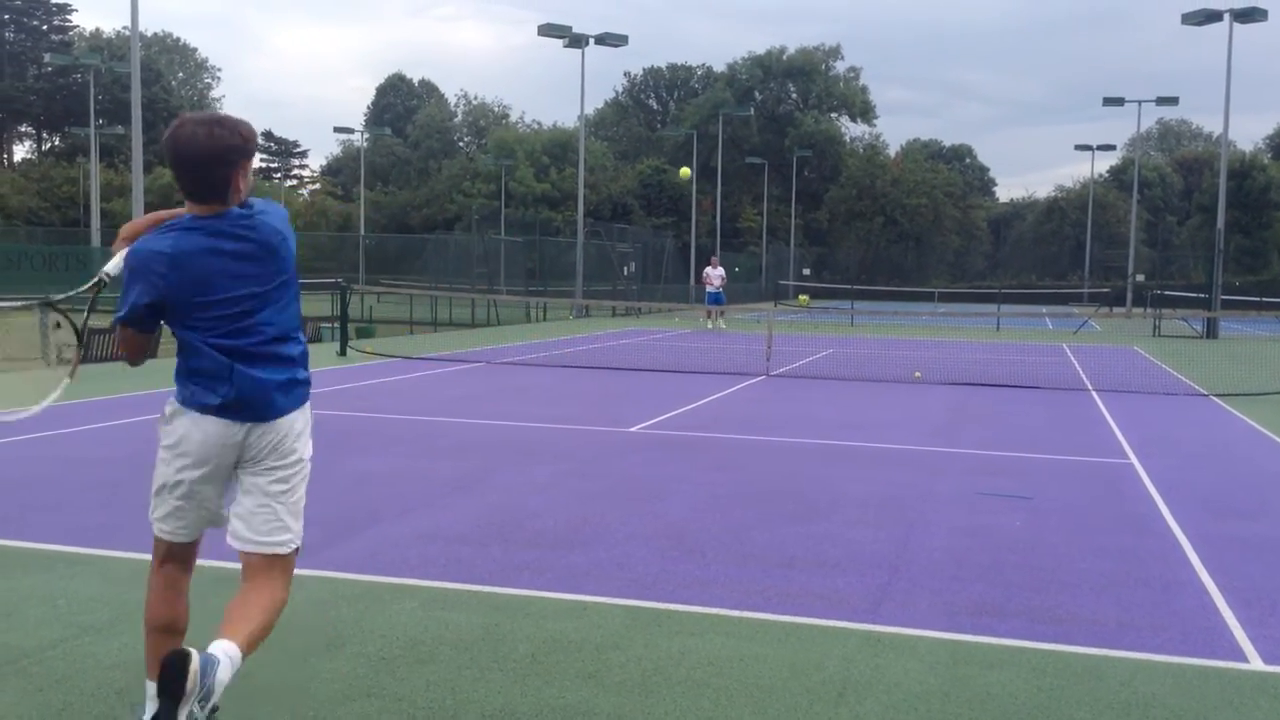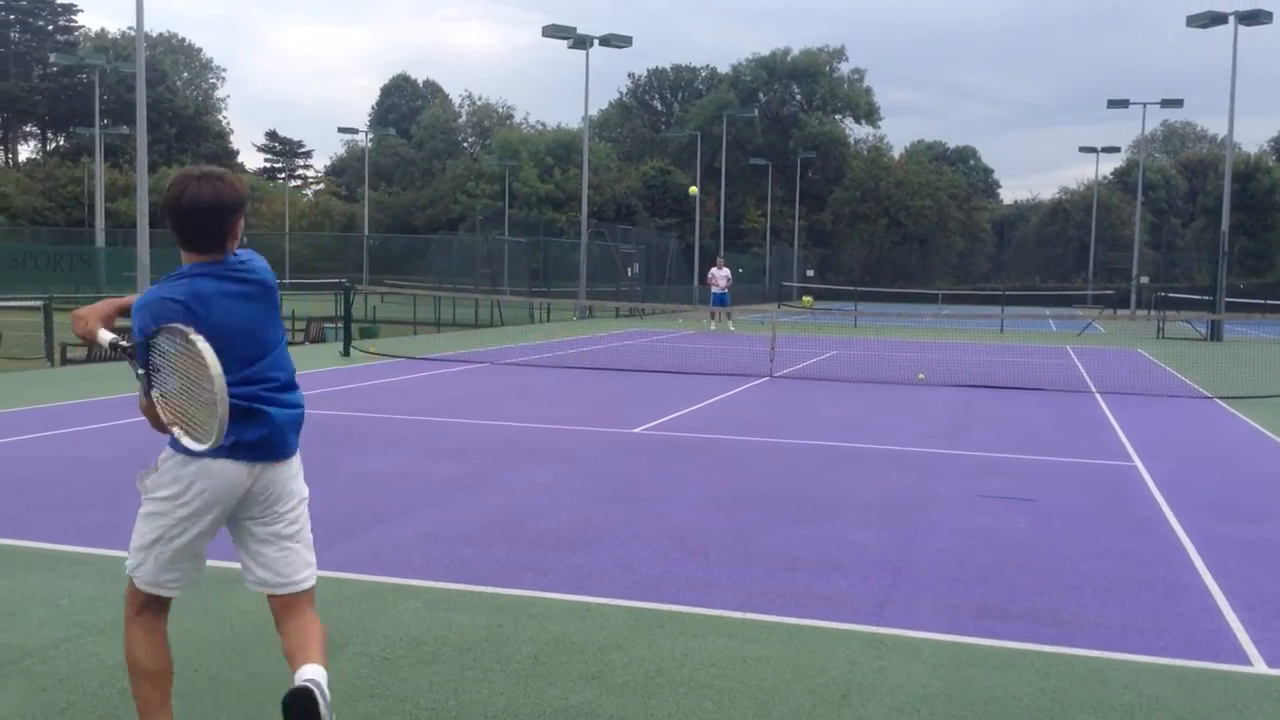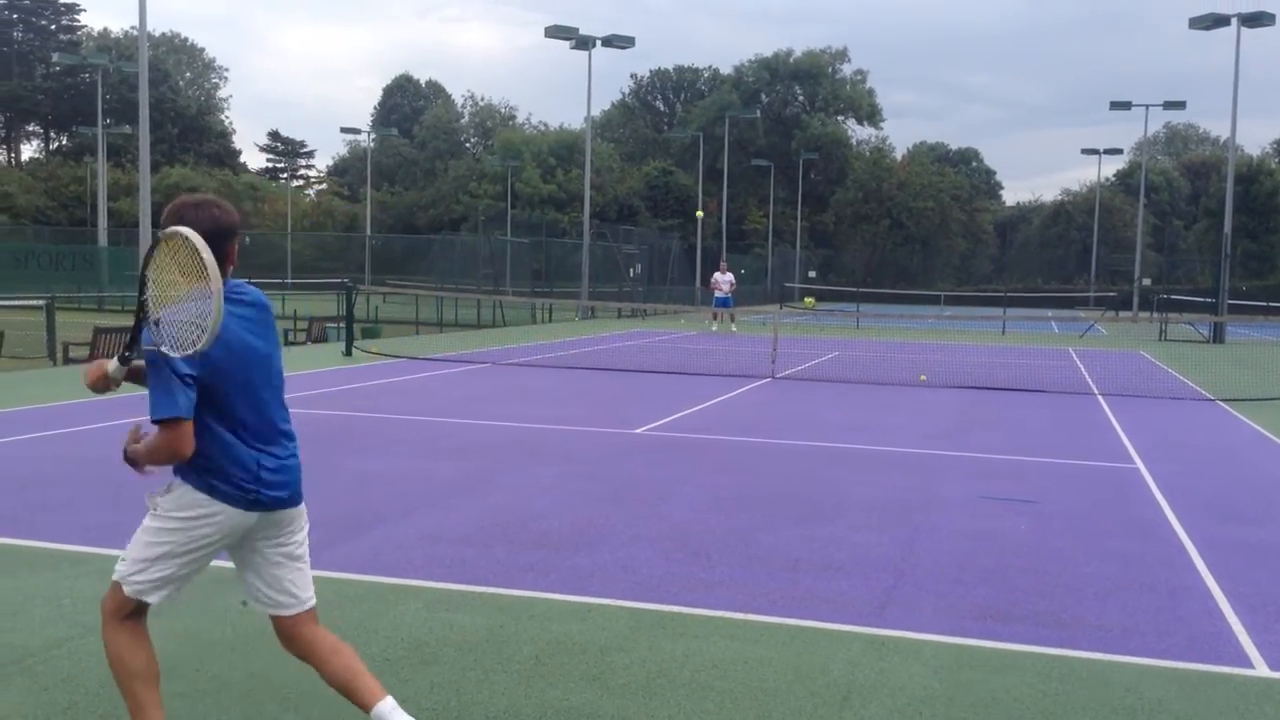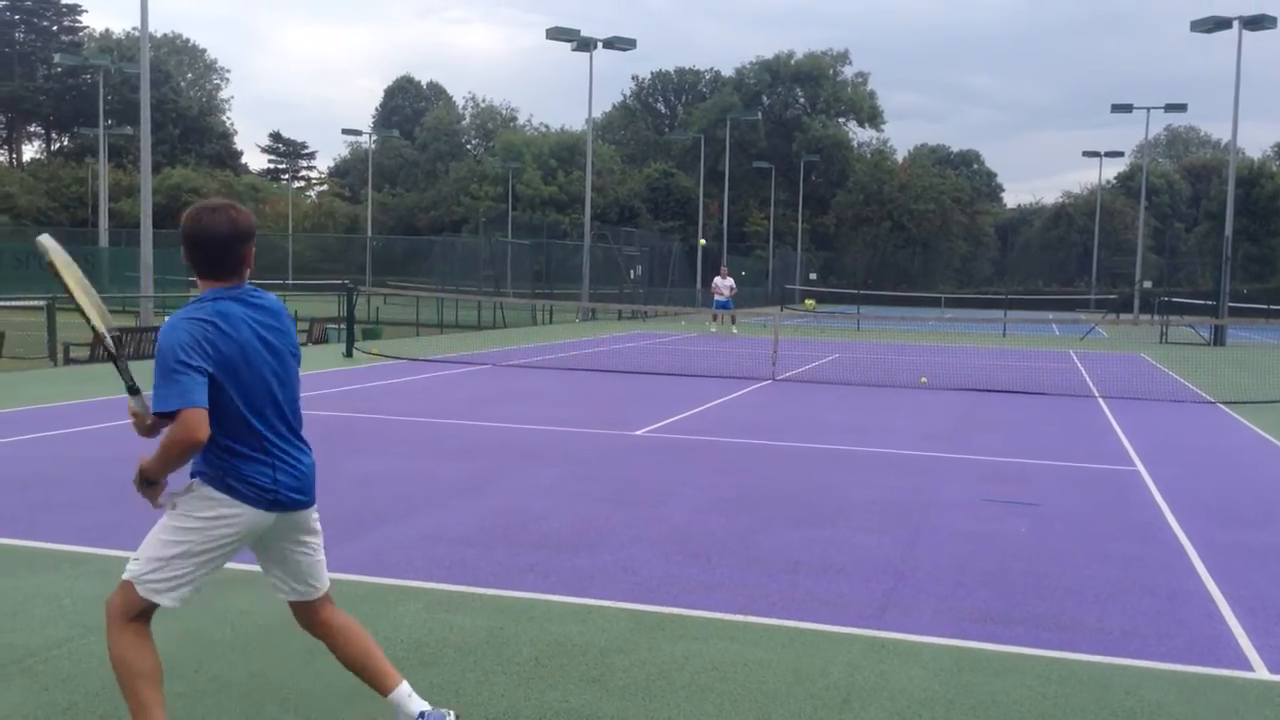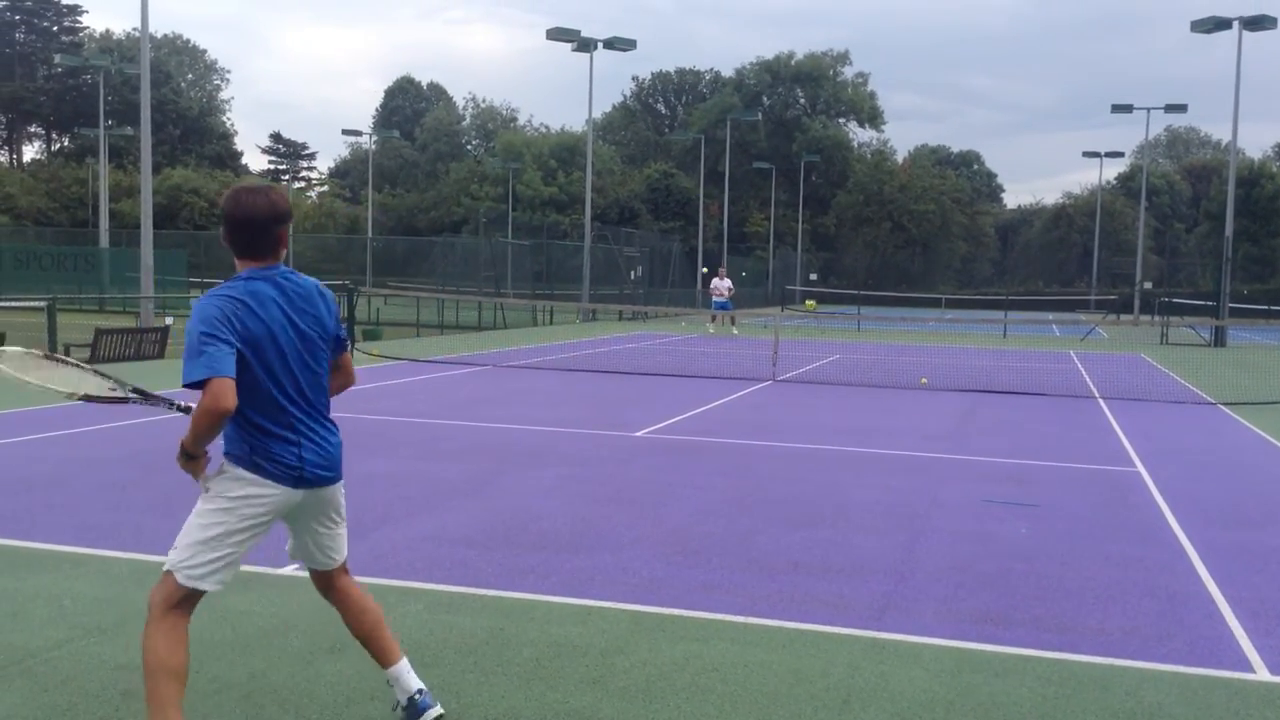
dt=0.1s
person 1, frame 1
left shoulder: (150, 257)
right shoulder: (272, 223)
left elbow: (132, 351)
right wrist: (158, 223)
left hip: (202, 420)
right hip: (279, 419)
left knee: (171, 565)
right knee: (268, 577)
right ankle: (214, 664)
person 1, frame 2
left shoulder: (158, 305)
right shoulder: (257, 270)
left elbow: (164, 415)
left wrist: (126, 357)
right wrist: (112, 309)
left hip: (200, 466)
right hip: (275, 462)
left knee: (146, 609)
right knee: (296, 612)
person 1, frame 3
right shoulder: (254, 302)
left elbow: (180, 445)
left wrist: (137, 452)
right wrist: (124, 370)
left hip: (209, 496)
right hip: (279, 493)
left knee: (120, 613)
right knee: (300, 631)
person 1, frame 4
left shoulder: (184, 331)
right shoulder: (276, 311)
left elbow: (192, 433)
left wrist: (153, 468)
left hip: (224, 496)
right hip: (294, 492)
left knee: (125, 613)
right knee: (317, 612)
person 1, frame 5
left shoulder: (217, 308)
right shoulder: (318, 296)
left elbow: (220, 401)
right elbow: (344, 376)
left wrist: (189, 444)
left hip: (256, 475)
right hip: (323, 468)
left knee: (168, 607)
right knee: (336, 580)
